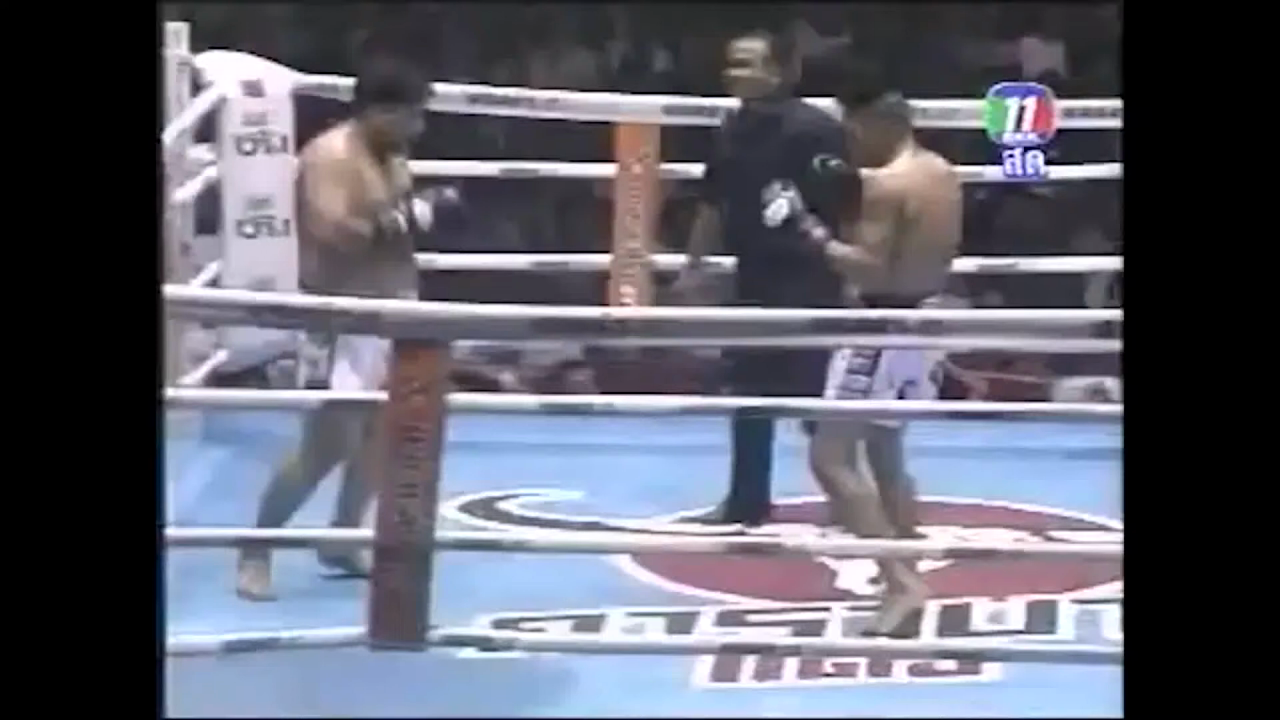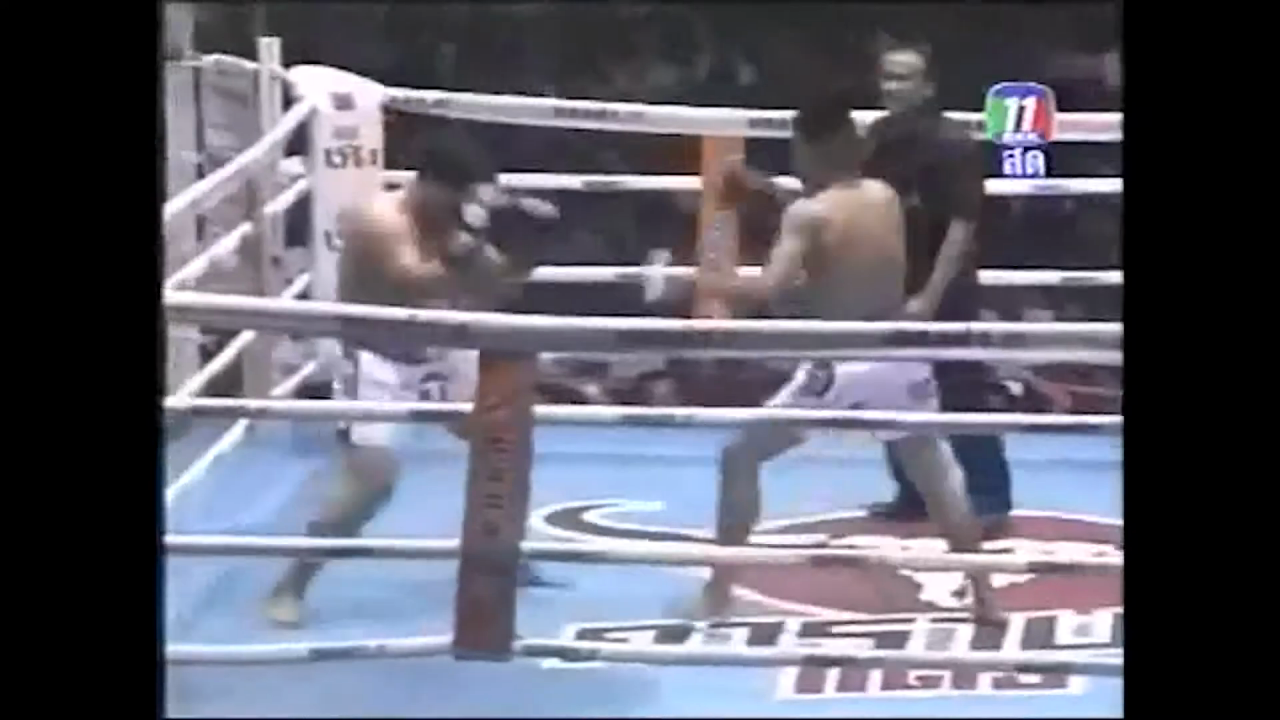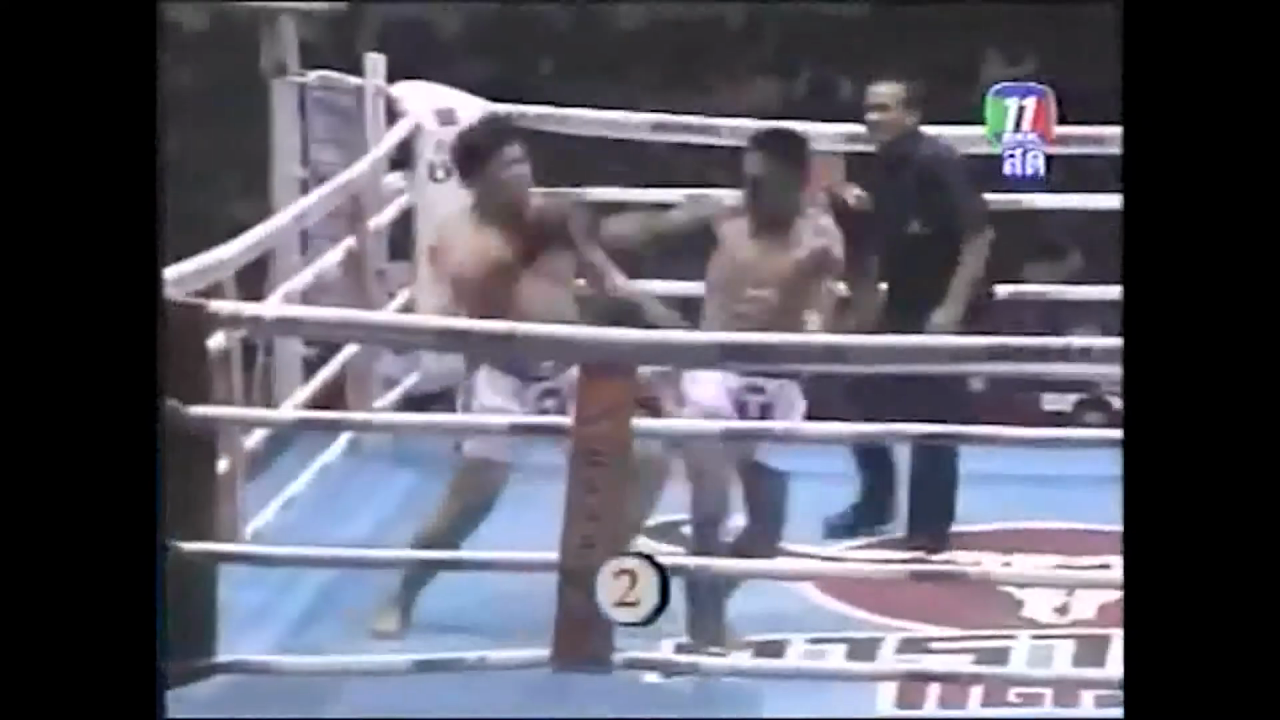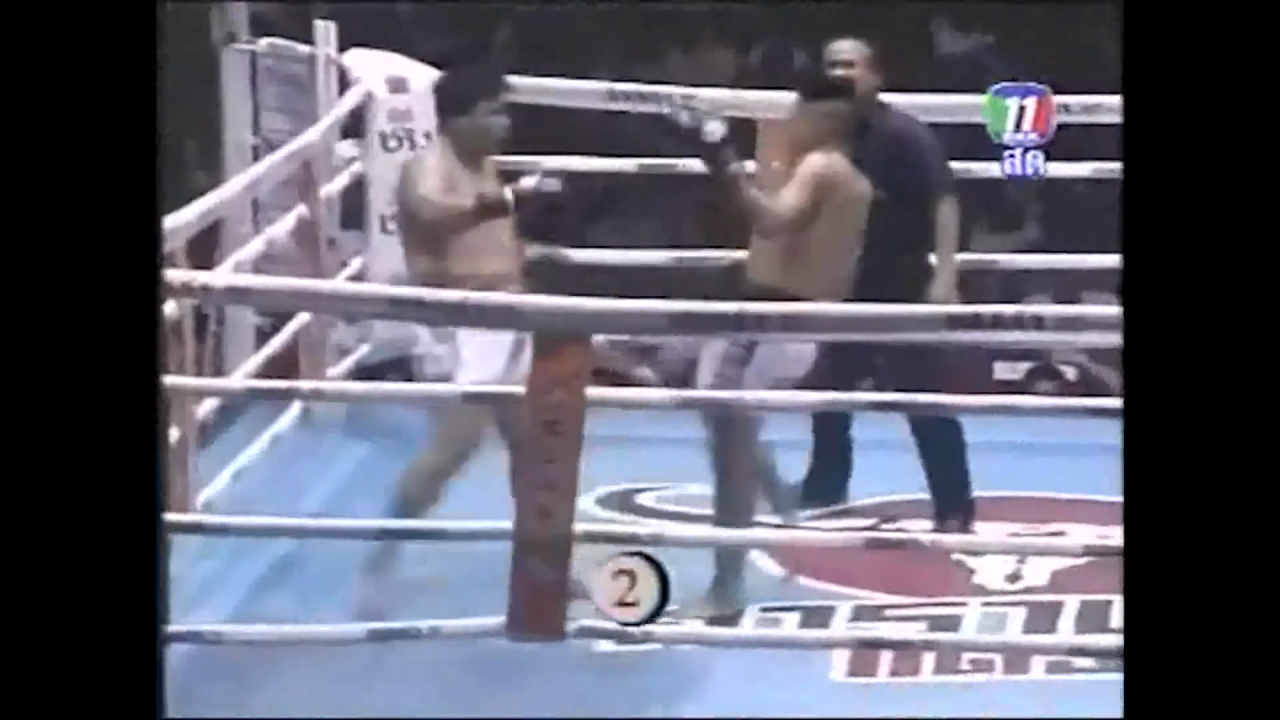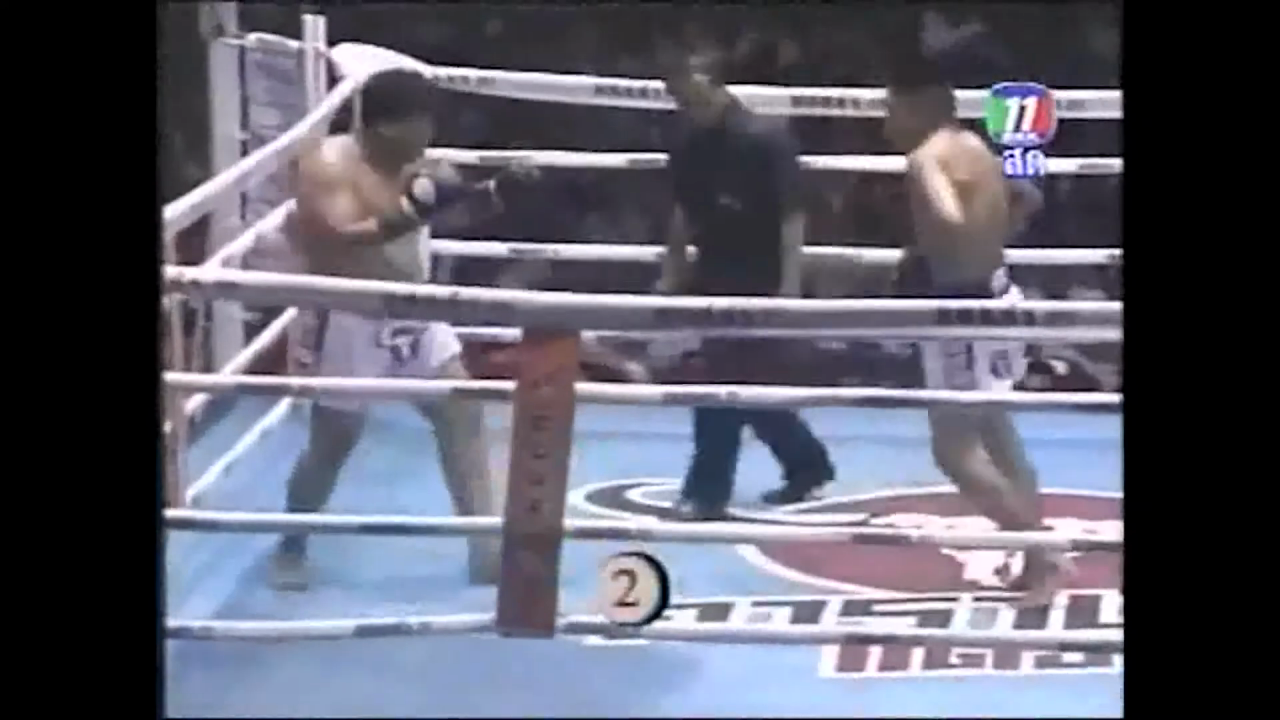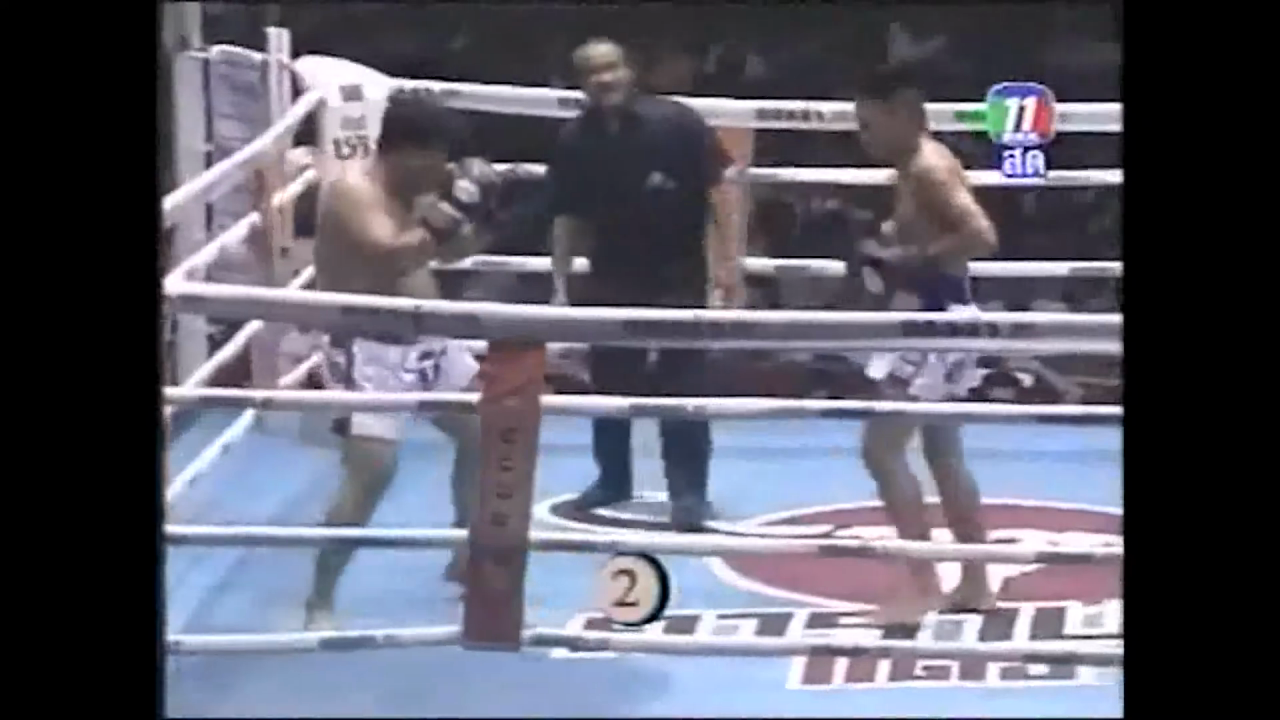
dt=0.7s
person 1, frame 1
left shoulder: (885, 183)
right shoulder: (943, 172)
left elbow: (869, 271)
left knee: (830, 457)
right knee: (884, 456)
left ankle: (902, 581)
right ankle: (903, 578)
person 1, frame 2
left shoulder: (807, 214)
right shoulder: (884, 197)
left elbow: (770, 288)
left hip: (846, 364)
left knee: (739, 459)
right knee: (937, 476)
left ankle: (717, 593)
right ankle: (984, 596)
person 1, frame 3
left shoulder: (820, 228)
right shoulder: (731, 218)
left hip: (775, 380)
right hip: (713, 369)
left knee: (768, 523)
right knee: (711, 504)
left ankle: (710, 607)
right ankle: (705, 626)
person 1, frame 4
left shoulder: (820, 167)
right shoulder: (855, 184)
left elbow: (775, 222)
left wrist: (726, 165)
left knee: (732, 448)
right knee: (735, 442)
left ankle: (725, 585)
person 1, frame 5
left shoulder: (926, 158)
right shoulder: (974, 148)
left elbow: (950, 222)
right elbow: (1027, 202)
left wrist: (917, 260)
right hip: (998, 298)
left knee: (954, 450)
right knee: (997, 434)
left ankle: (1044, 556)
right ankle: (1038, 555)
person 1, frame 6
left shoulder: (928, 167)
right shoulder: (914, 167)
left elbow: (982, 236)
left wrist: (909, 256)
right wrist: (872, 235)
left hip: (936, 317)
right hip: (929, 313)
left knee: (882, 448)
right knee: (943, 453)
left ankle: (924, 584)
right ankle: (975, 582)
person 2, frame 1
left shoulder: (390, 156)
right shoulder: (330, 157)
right elbow: (332, 234)
left wrist: (427, 214)
right wrist: (408, 219)
left knee: (381, 431)
right knee: (326, 445)
left ankle: (342, 540)
right ankle: (255, 552)
person 2, frame 2
left shoulder: (455, 221)
right shoulder: (378, 221)
left elbow: (497, 293)
right elbow: (415, 286)
left wrist: (523, 239)
right wrist: (471, 237)
left hip: (443, 355)
right hip: (381, 365)
right knee: (370, 483)
right ankle: (291, 586)
person 2, frame 3
left shoulder: (555, 216)
right shoulder: (455, 237)
left elbow: (600, 269)
right elbow: (462, 310)
left wrist: (650, 309)
right wrist: (523, 252)
left hip: (570, 371)
right hip: (506, 380)
left knee: (650, 464)
right knee: (469, 500)
right ankle: (402, 598)
person 2, frame 4
left shoulder: (487, 169)
right shoulder: (429, 167)
right elbow: (432, 218)
right wrist: (504, 200)
left hip: (506, 320)
right hip: (463, 323)
right knee: (453, 447)
right ankle: (381, 556)
person 2, frame 5
left shoulder: (412, 161)
right shoulder: (328, 165)
left elbow: (449, 204)
right elbow: (338, 242)
left wrist: (495, 187)
right wrist: (410, 210)
left hip: (412, 318)
right hip: (351, 323)
left knee: (463, 421)
right knee: (330, 443)
left ankle: (487, 550)
right ankle: (291, 546)
person 2, frame 6
left shoulder: (416, 190)
right shoulder: (350, 190)
left elbow: (453, 251)
right elbow: (392, 258)
left wrist: (490, 214)
right wrist: (451, 213)
left hip: (428, 340)
right hip: (370, 351)
left knee: (483, 435)
right knee: (369, 476)
left ankle: (467, 557)
right ankle: (320, 602)
person 3, frame 1
left shoulder: (815, 128)
right shoulder: (733, 130)
left elbow: (850, 205)
right elbow: (713, 202)
right wrist: (694, 265)
left hip: (808, 279)
right hip: (754, 276)
left knee: (819, 391)
right knee: (751, 388)
right ankle: (747, 499)
person 3, frame 2
left shoulder: (950, 143)
right shoulder: (878, 137)
left elbow: (963, 225)
left wrist: (930, 296)
left hip: (942, 293)
left knee: (961, 401)
left ankle: (991, 502)
right ankle: (914, 495)
person 3, frame 3
left shoulder: (939, 163)
right shoulder: (881, 170)
left elbow: (980, 235)
left wrist: (954, 308)
right wrist: (867, 305)
left hip: (946, 308)
right hip: (902, 306)
left knee: (934, 417)
right knee: (868, 401)
left ankle: (930, 525)
right ankle: (873, 503)
person 3, frame 4
left shoulder: (903, 133)
left elbow: (943, 200)
left wrist: (944, 275)
left hip: (901, 283)
right hip: (848, 281)
left knee: (922, 397)
right knee: (828, 382)
left ankle: (954, 507)
right ankle: (826, 481)
person 3, frame 5
left shoulder: (762, 139)
right shoulder: (687, 145)
left elbow: (792, 217)
left wrist: (789, 290)
right wrist: (671, 268)
left hip: (757, 280)
right hip: (714, 273)
left ankle: (706, 493)
right ankle: (808, 465)
person 3, frame 6
left shoulder: (676, 121)
right shoulder: (574, 140)
left elbow: (715, 187)
right elbow: (567, 216)
left wrist: (726, 259)
right wrist: (560, 283)
left hip: (678, 273)
right hip: (612, 275)
left knee: (682, 381)
right knee: (609, 379)
left ankle: (688, 490)
right ankle: (613, 477)
